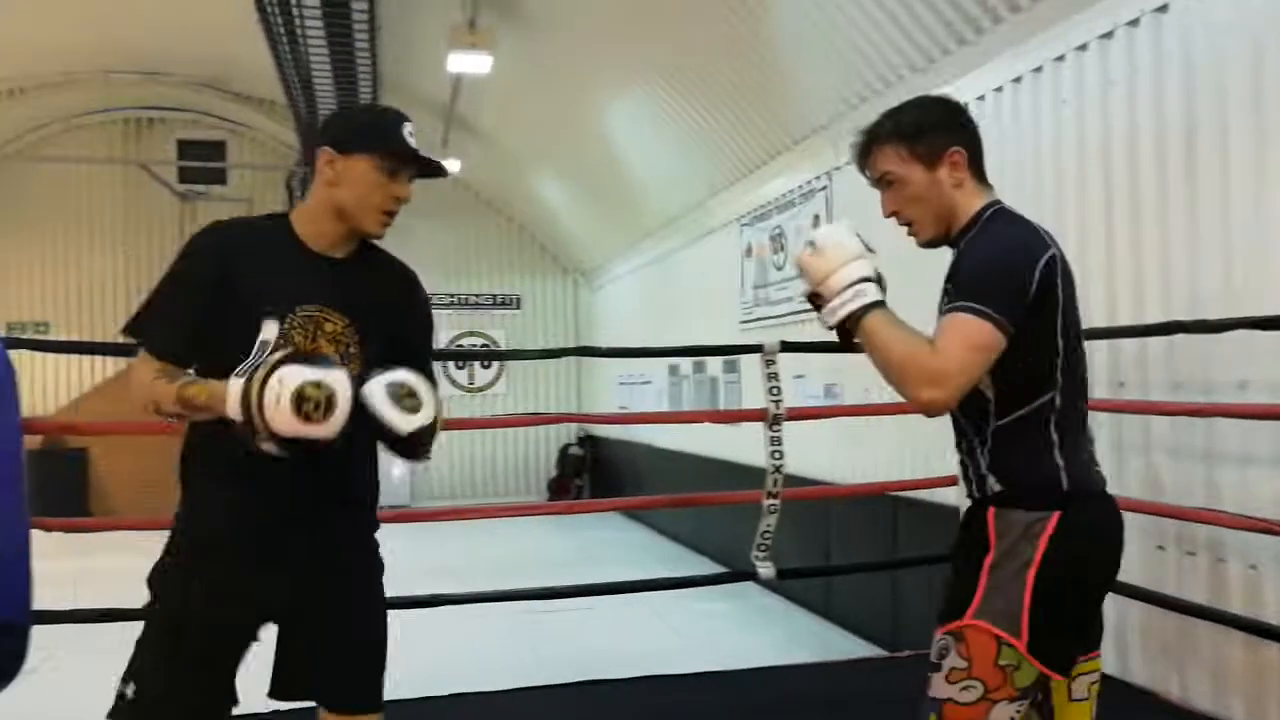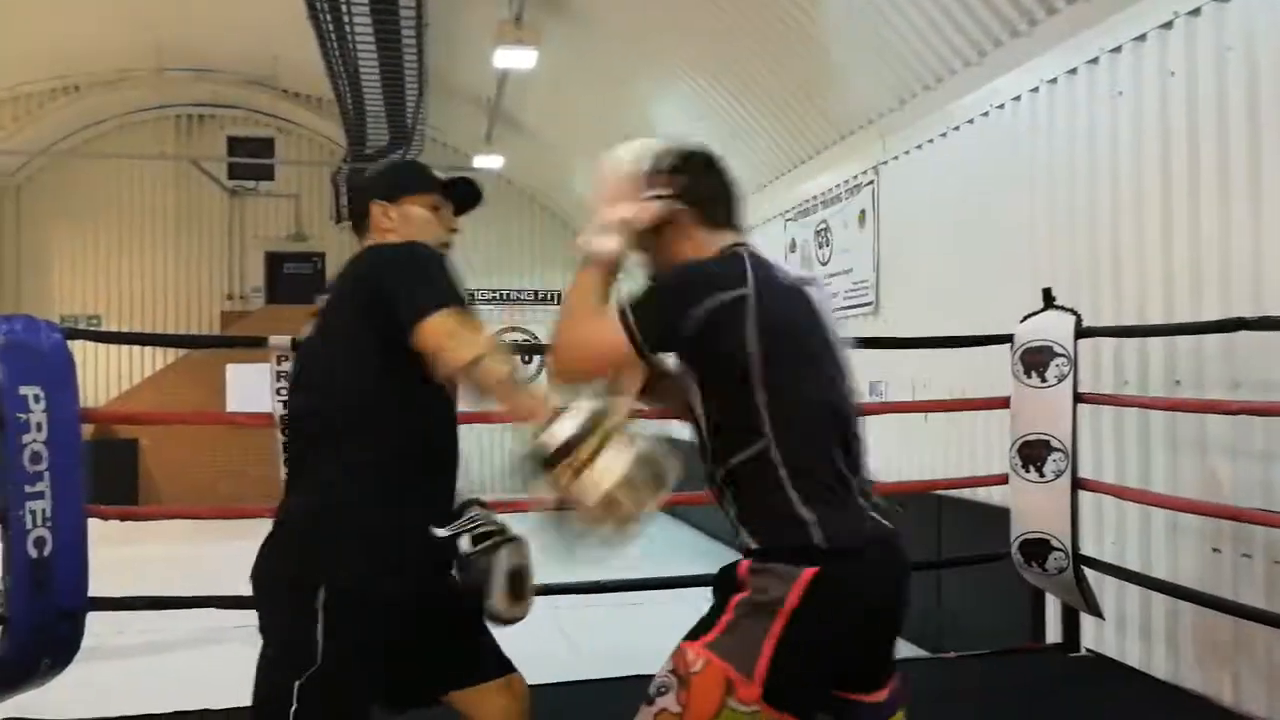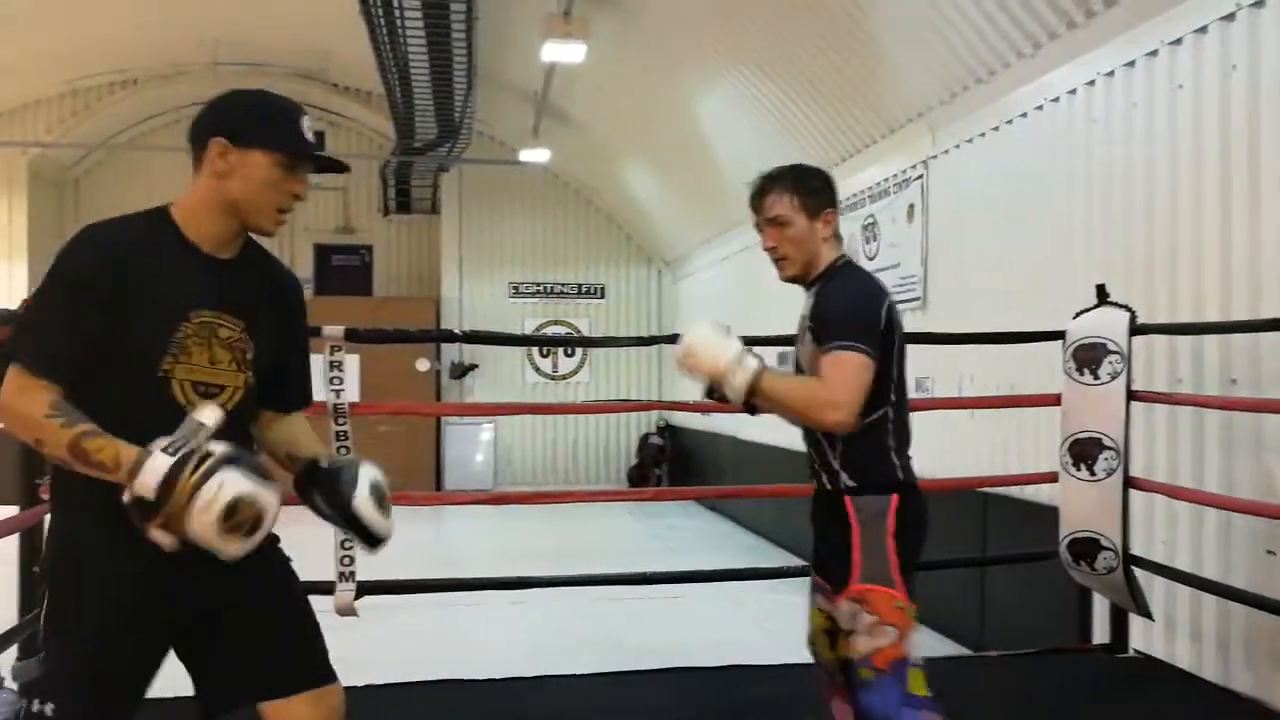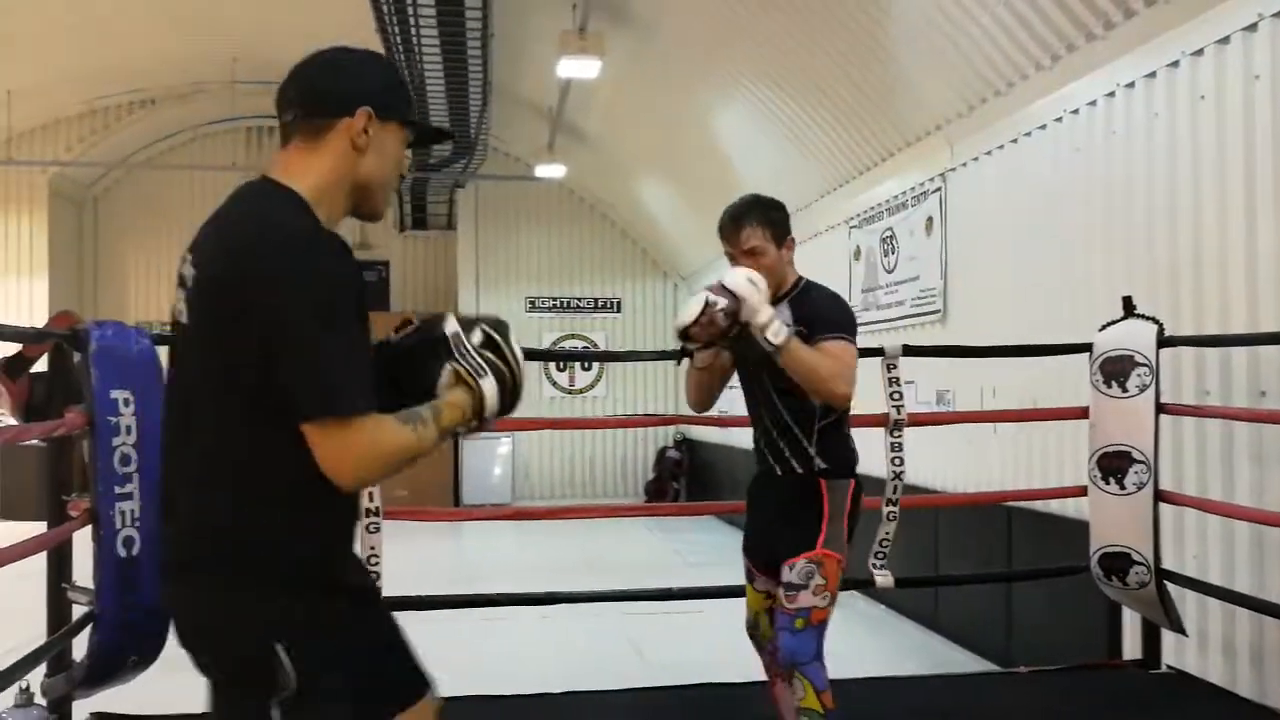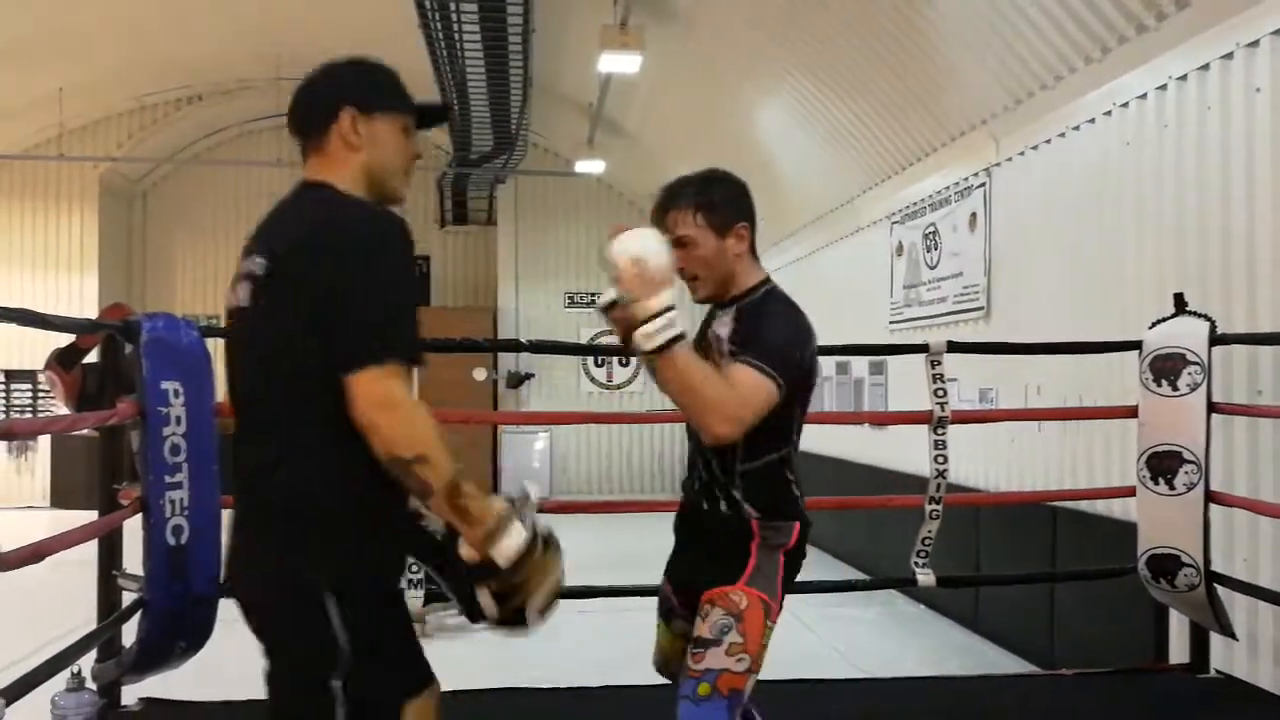
dt=1s
person 1, frame 1
left shoulder: (397, 288)
right shoulder: (225, 252)
left elbow: (416, 399)
right elbow: (148, 379)
left wrist: (410, 416)
right wrist: (239, 397)
left hip: (338, 540)
right hip: (220, 534)
person 1, frame 2
left shoulder: (360, 308)
right shoulder: (400, 266)
right elbow: (456, 344)
left wrist: (459, 520)
left hip: (391, 561)
right hip: (331, 567)
person 1, frame 3
left shoulder: (274, 288)
right shoulder: (106, 257)
left wrist: (323, 475)
right wrist: (143, 470)
left hip: (231, 540)
right hip: (107, 546)
person 1, frame 4
left shoulder: (256, 227)
right shoulder: (296, 249)
right elbow: (351, 455)
left wrist: (390, 377)
right wrist: (463, 401)
left hip: (299, 573)
right hip: (258, 591)
person 1, frame 5
left shoulder: (274, 244)
right shoulder: (364, 234)
right elbow: (384, 411)
right wrist: (490, 524)
left hip: (280, 544)
right hip: (323, 554)
person 2, frame 1
left shoulder: (999, 248)
right shoulder: (1004, 249)
left elbow: (933, 385)
right elbow: (935, 389)
left wrist: (853, 295)
right wrist: (860, 305)
left hip: (1033, 527)
right hip: (1067, 523)
person 2, frame 2
left shoulder: (710, 287)
right shoulder: (774, 287)
left elbow: (573, 361)
left wrist: (606, 237)
left hip: (805, 581)
right hip: (872, 563)
person 2, frame 3
left shoulder: (850, 295)
right shoulder: (832, 297)
left elbow: (836, 409)
right elbow: (809, 405)
left wrist: (738, 368)
right wrist: (744, 382)
left hip: (873, 510)
right hip: (844, 506)
right knee: (830, 650)
person 2, frame 4
left shoulder: (823, 307)
right shoulder: (737, 313)
left elbow: (837, 387)
right elbow: (700, 401)
left wrist: (767, 325)
right wrist: (703, 343)
left hip: (820, 491)
right hip: (770, 488)
left knee: (796, 645)
right knee: (764, 632)
person 2, frame 5
left shoulder: (778, 325)
right shoulder: (714, 306)
left elbow: (721, 421)
left wrist: (654, 322)
right wrist: (642, 330)
left hip: (756, 539)
right hip: (701, 525)
right knee: (675, 662)
